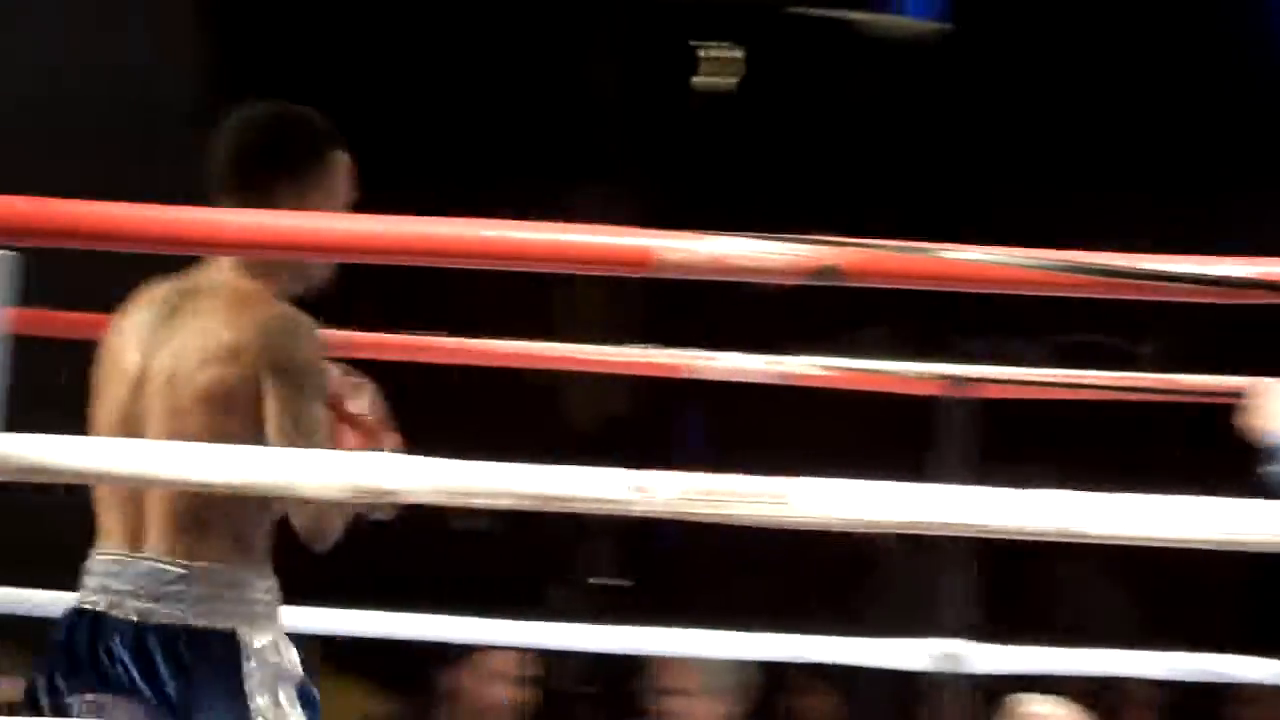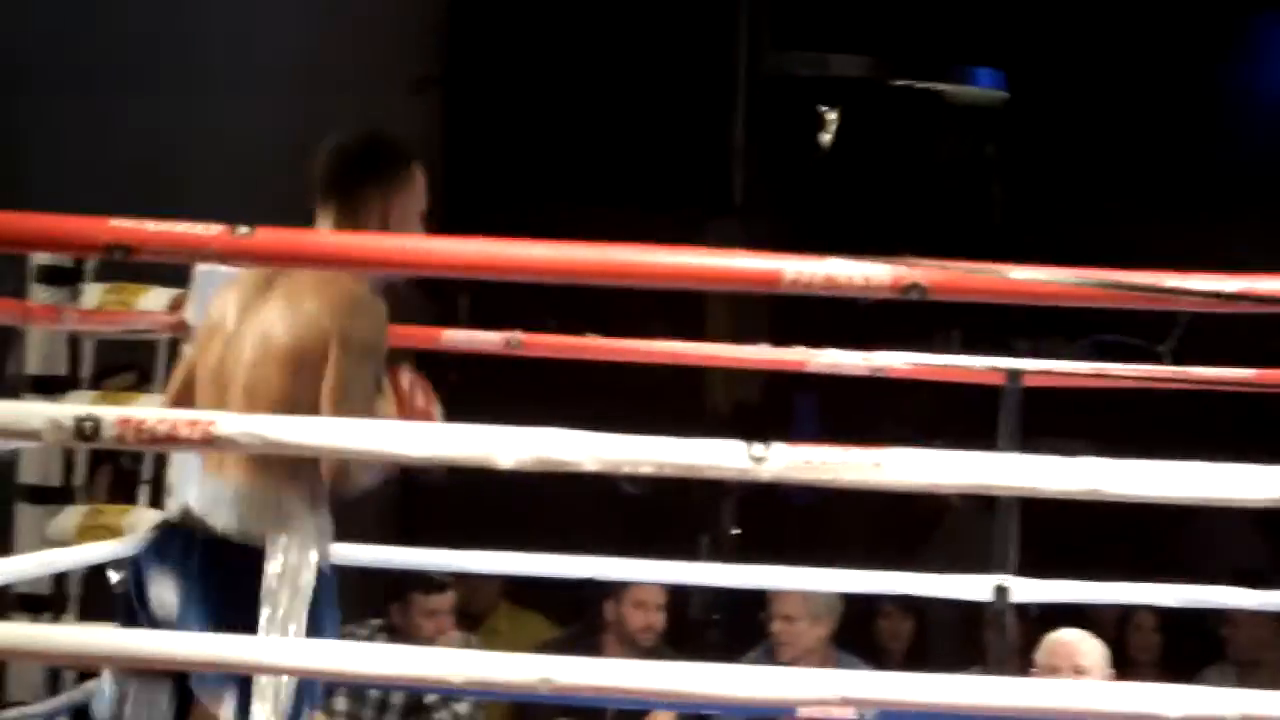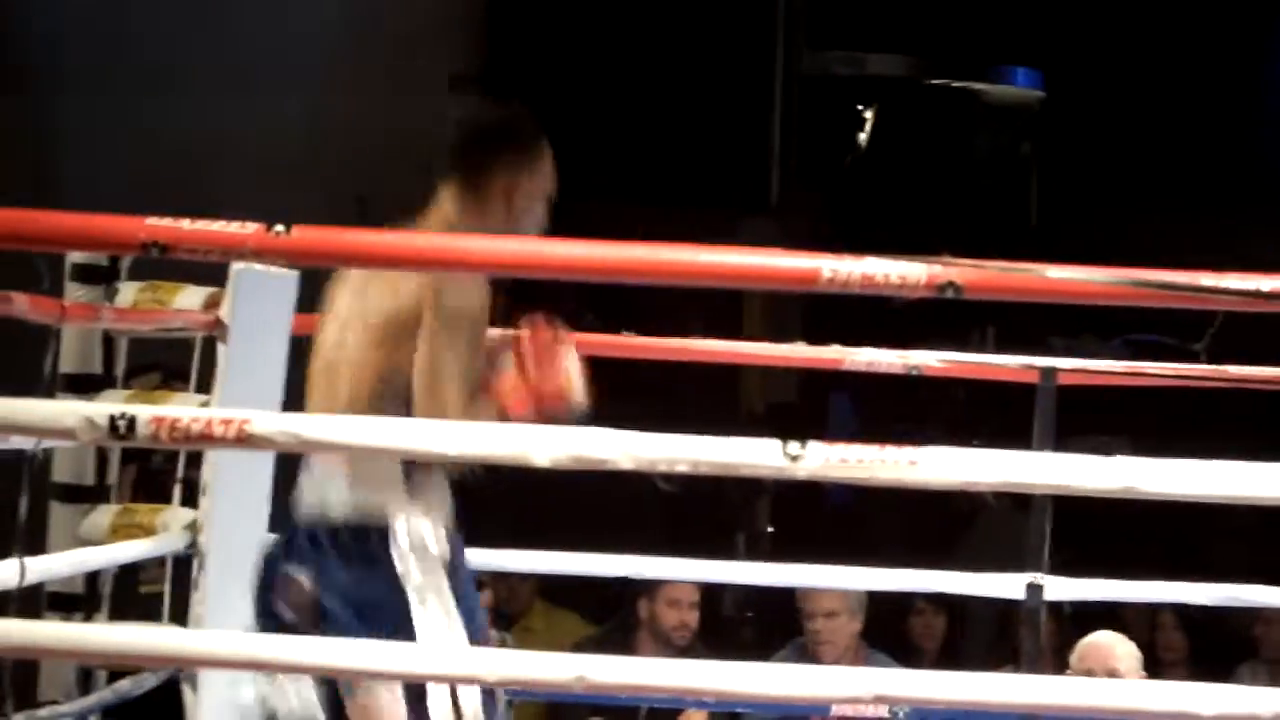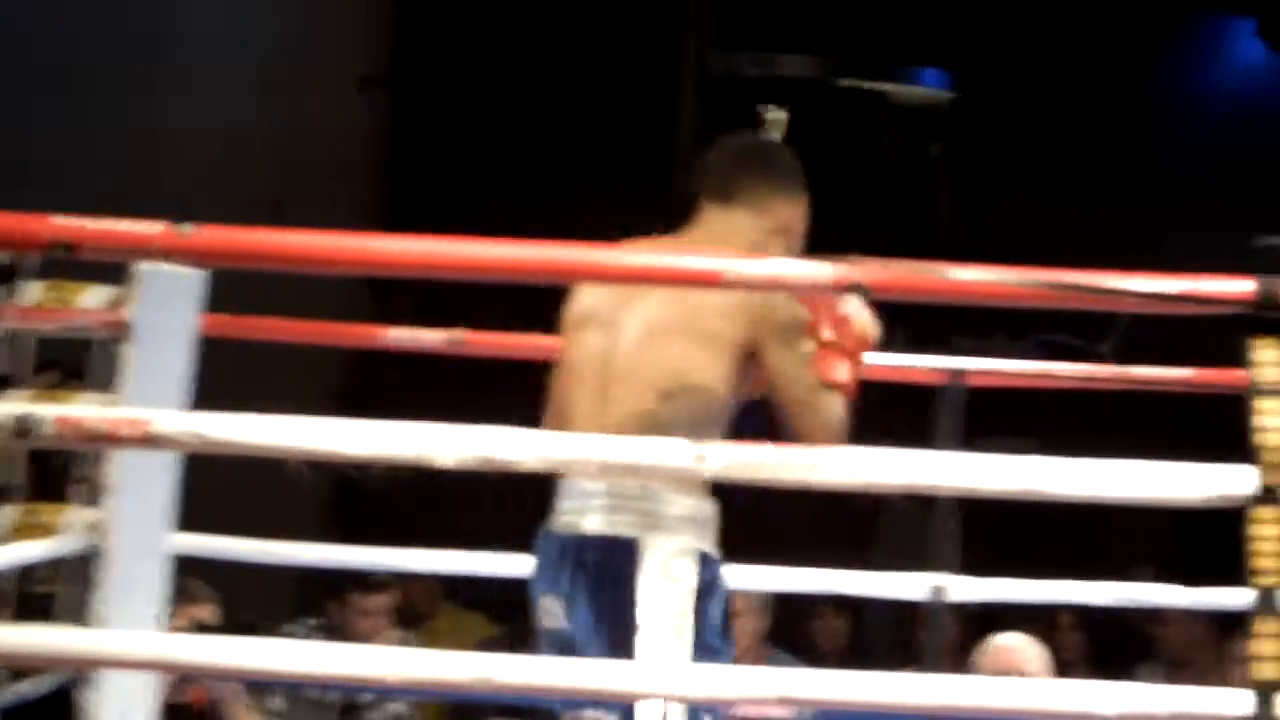
dt=0.4s
person 1, frame 1
left shoulder: (140, 315)
right shoulder: (277, 331)
right elbow: (317, 519)
right wrist: (359, 446)
left hip: (98, 633)
right hip: (213, 647)
person 1, frame 2
left shoulder: (241, 289)
right shoulder: (353, 305)
left elbow: (173, 412)
right elbow: (345, 469)
right wrist: (400, 428)
left hip: (187, 542)
right hip: (269, 557)
person 1, frame 3
left shoulder: (373, 263)
right shoulder: (452, 277)
right elbow: (440, 427)
right wrist: (521, 405)
left hip: (320, 538)
right hip: (389, 534)
person 1, frame 4
left shoulder: (605, 275)
right shoulder: (760, 286)
right elbow: (822, 437)
right wrist: (837, 365)
left hip: (572, 543)
right hip: (657, 550)
